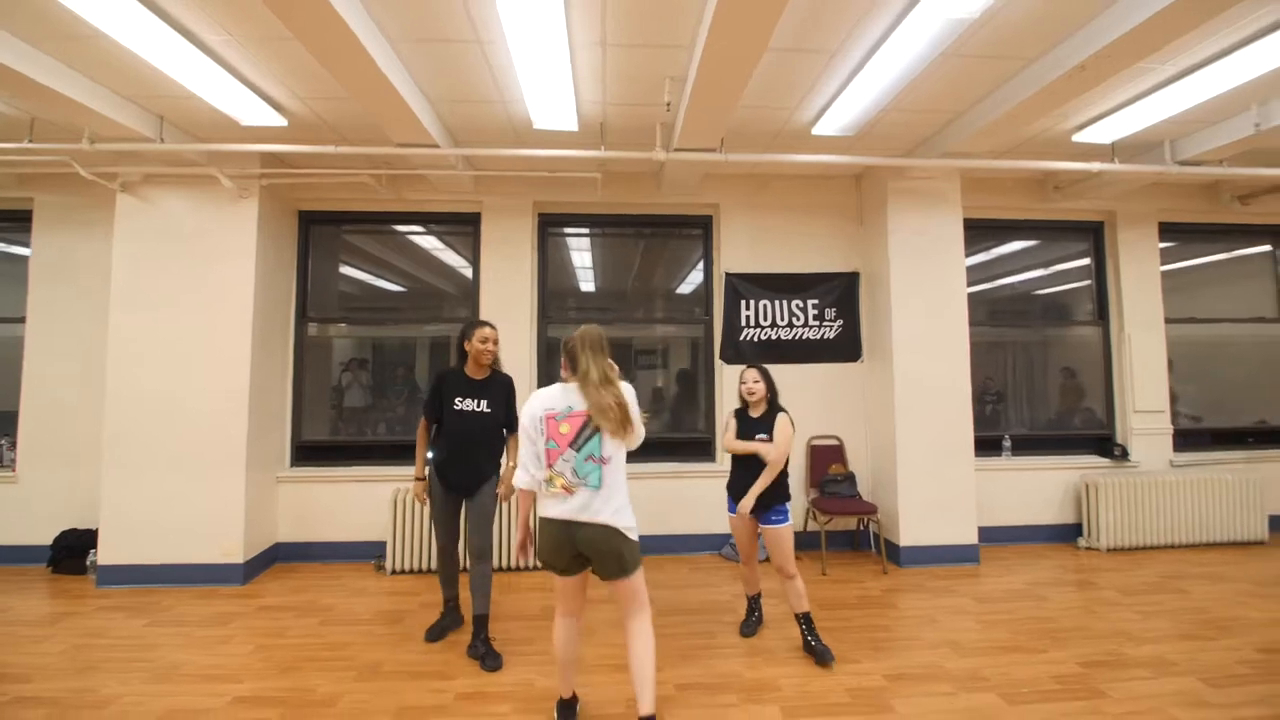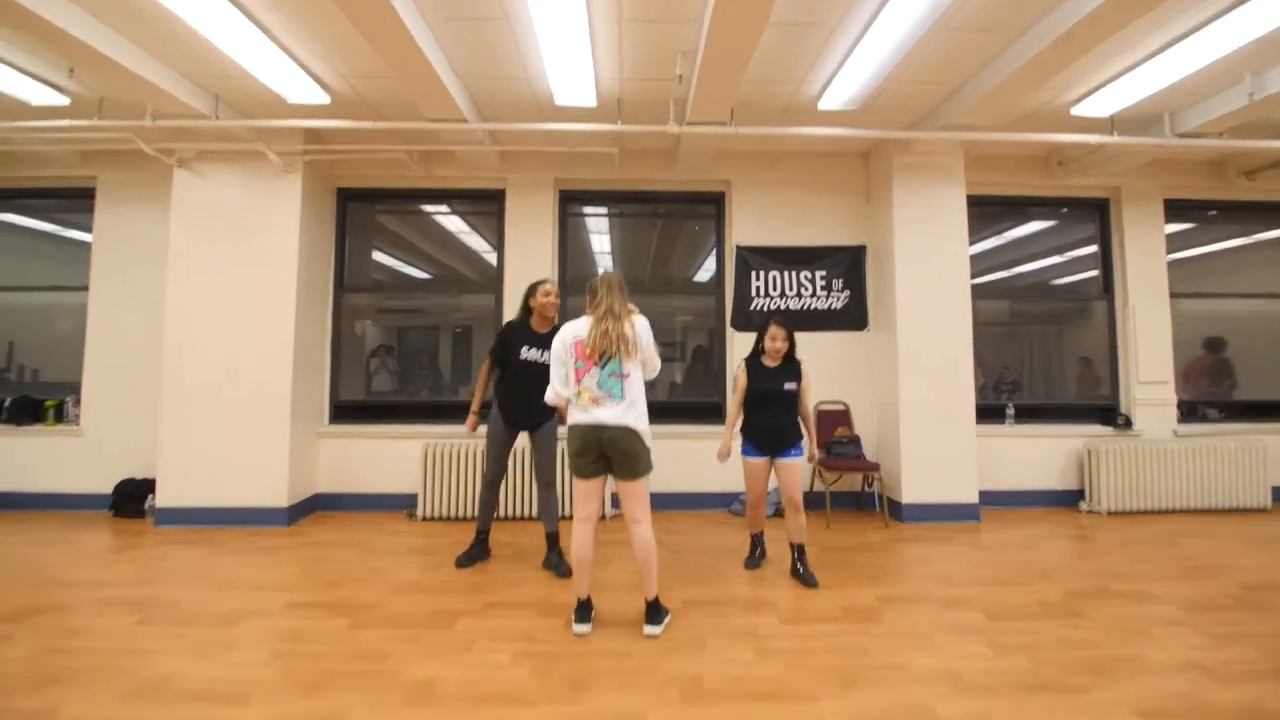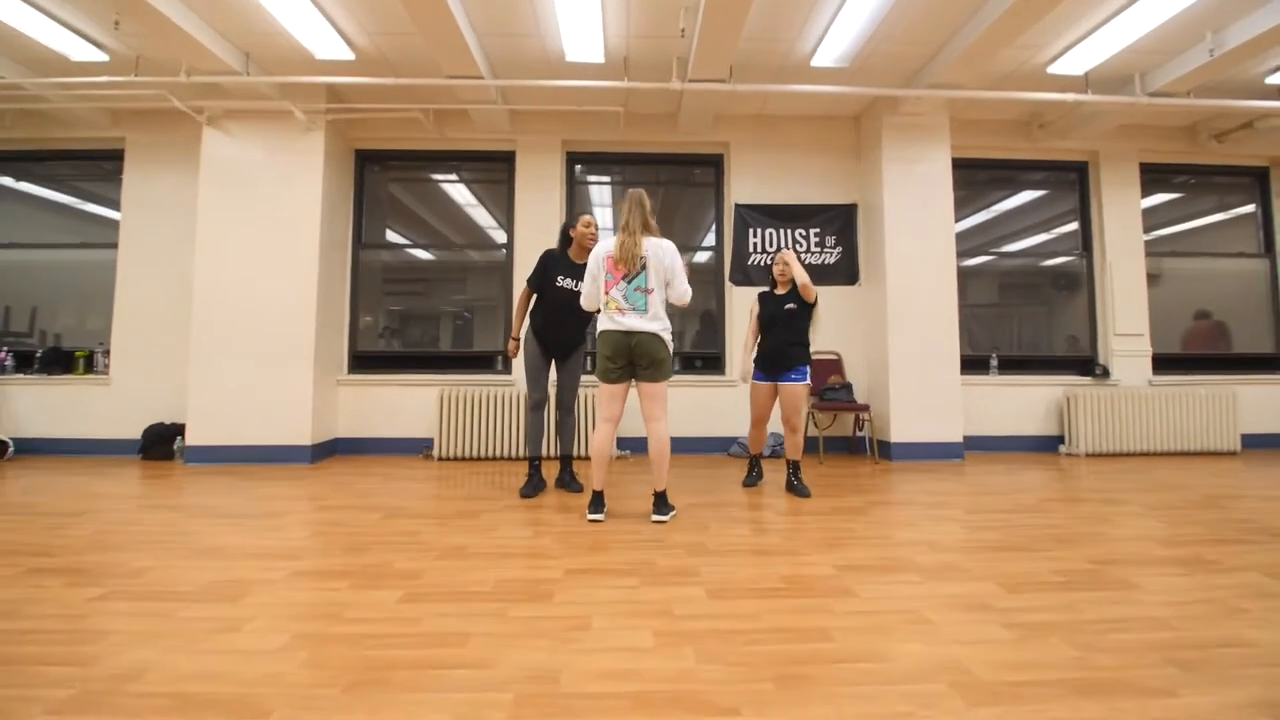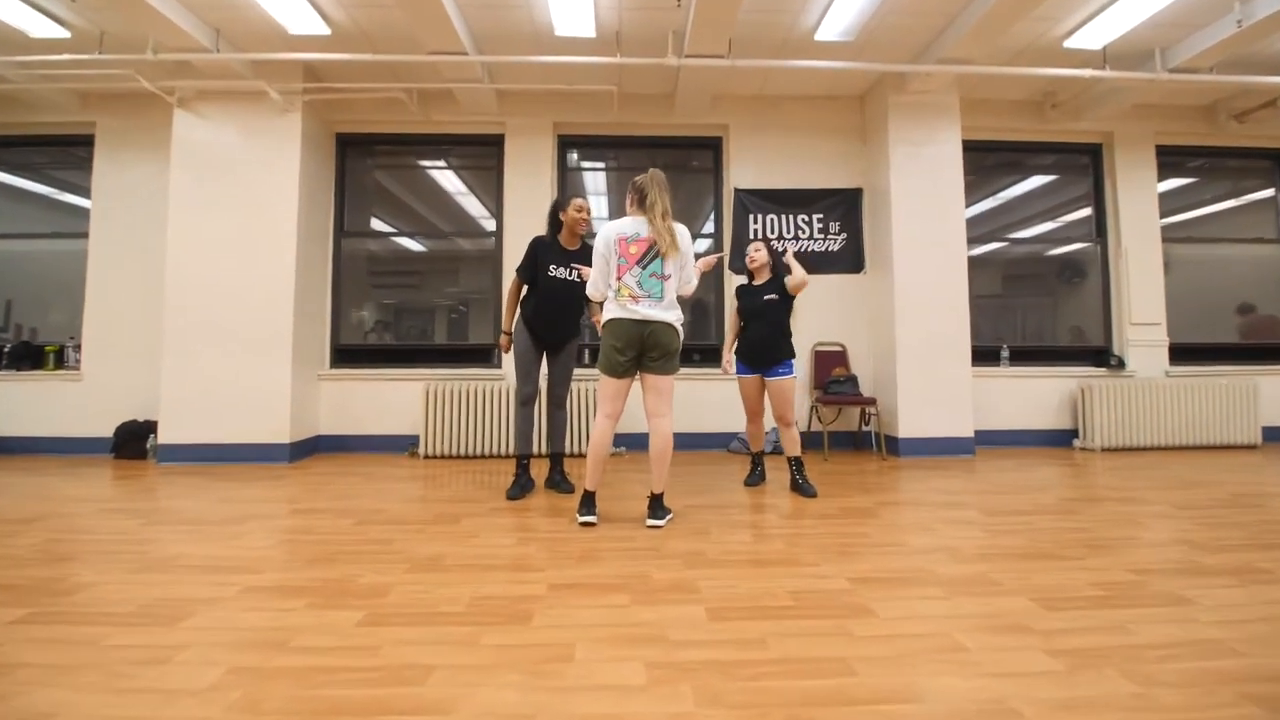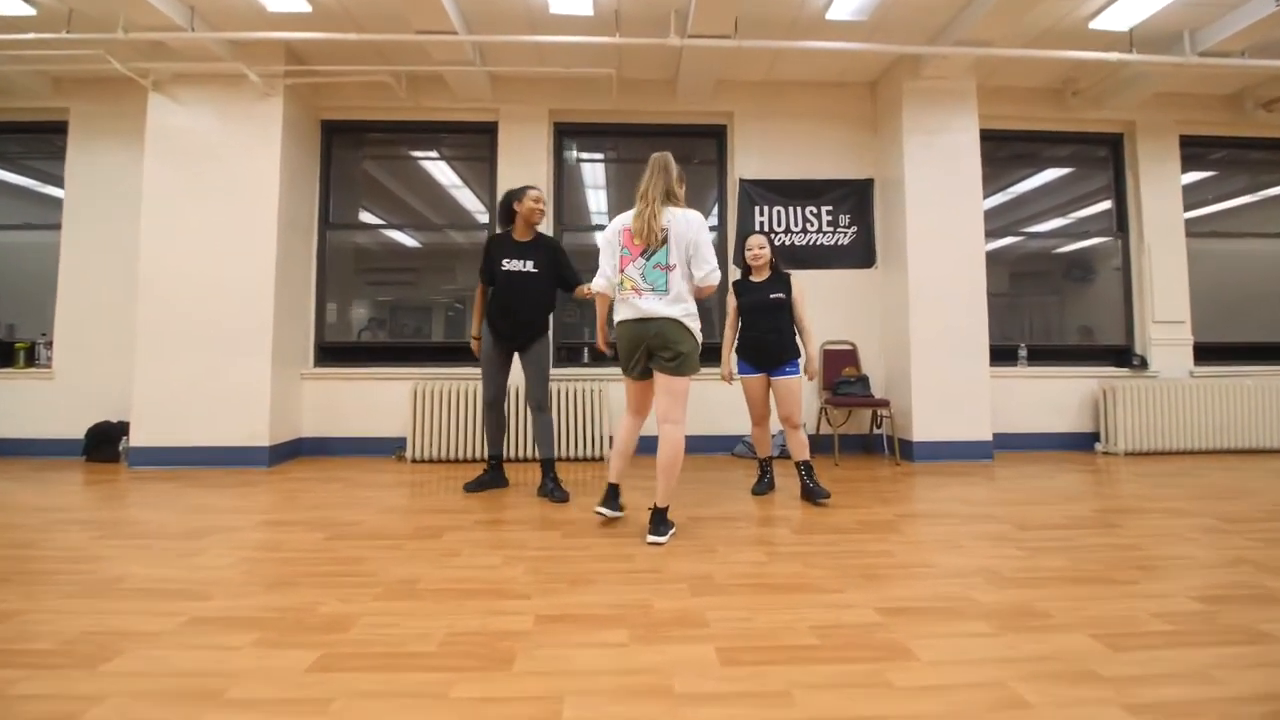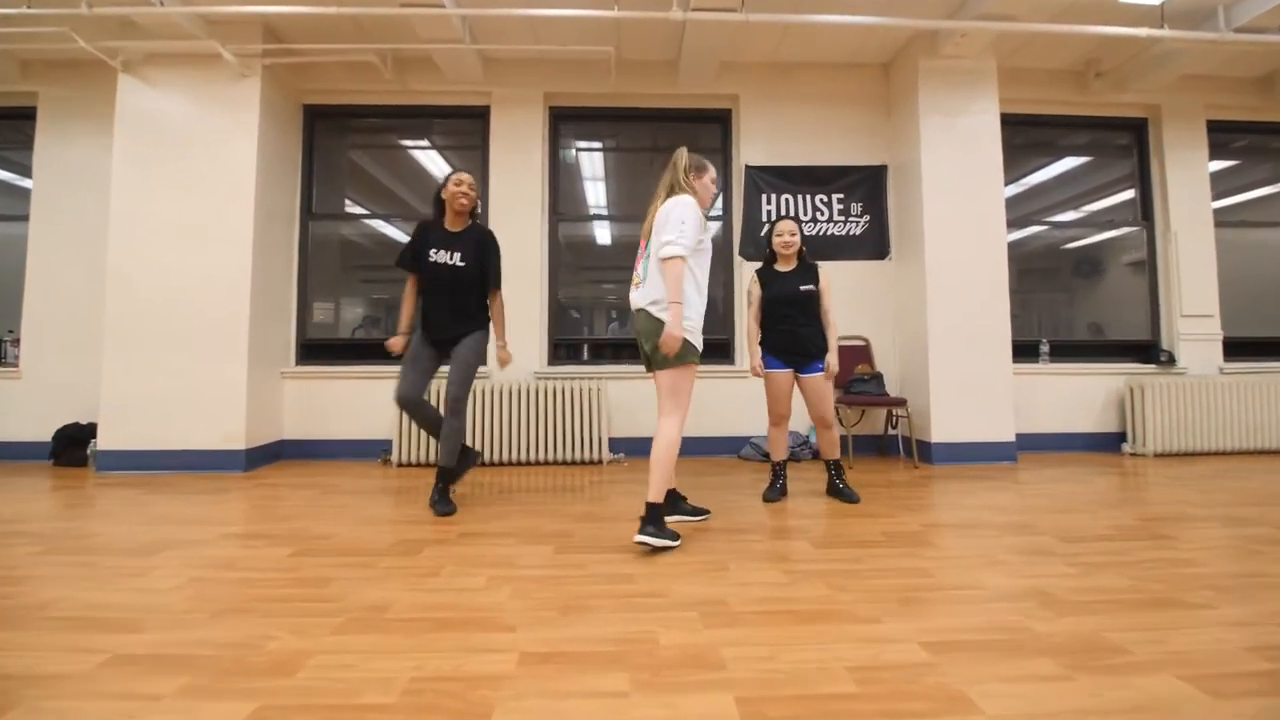
dt=0.7s
person 1, frame 1
left shoulder: (539, 401)
right shoulder: (621, 396)
left elbow: (527, 476)
right elbow: (633, 439)
left wrist: (523, 528)
left hip: (556, 524)
right hip: (608, 522)
left knee: (568, 613)
right knee: (637, 614)
person 1, frame 2
left shoulder: (568, 332)
right shoulder: (637, 326)
left elbow: (557, 394)
right elbow: (652, 370)
left hip: (584, 431)
right hip: (627, 430)
left knee: (585, 519)
right knee: (639, 519)
left ankle: (582, 609)
right ankle: (653, 609)
person 1, frame 3
left shoulder: (602, 250)
right shoulder: (665, 248)
left elbow: (588, 302)
right elbow: (681, 298)
right wrist: (682, 274)
left hip: (612, 338)
right hip: (651, 339)
left knee: (606, 419)
right knee: (656, 420)
left ankle: (597, 500)
right ankle: (660, 501)
person 1, frame 4
left shoulder: (610, 231)
right shoulder: (678, 233)
left elbow: (596, 291)
right elbow: (685, 288)
left wrist: (590, 276)
right wrist: (701, 267)
left hip: (620, 327)
right hip: (662, 328)
left knee: (606, 415)
right knee: (660, 415)
left ankle: (588, 502)
right ankle: (657, 505)
person 1, frame 5
left shoulder: (619, 224)
right shoulder: (691, 220)
left elbow: (603, 285)
right elbow: (709, 280)
left wrist: (601, 328)
right wrist: (690, 292)
left hip: (630, 326)
right hip: (675, 326)
left knee: (634, 413)
right knee: (671, 421)
left ankle: (611, 494)
right ankle: (660, 518)
person 1, frame 6
left shoulder: (665, 211)
right shoulder: (684, 205)
right elbow: (672, 255)
right wrist: (675, 313)
left hip: (655, 319)
right hip: (668, 320)
left knee: (672, 414)
right knee: (672, 415)
left ankle: (668, 497)
person 2, frame 1
left shoulder: (503, 384)
right shoulder: (445, 380)
left elbow: (512, 431)
right elbow: (425, 426)
left wrist: (511, 468)
right wrist: (419, 474)
left hip: (485, 478)
right hip: (444, 475)
left knee: (480, 552)
right knee: (445, 547)
left ankle: (480, 637)
right ankle: (451, 610)
person 2, frame 2
right shoulder: (513, 330)
right elbow: (489, 368)
right wrist: (475, 410)
left hip: (544, 416)
right hip: (505, 412)
left knee: (547, 480)
right knee: (492, 477)
left ankle: (554, 551)
right ankle: (481, 542)
person 2, frame 3
right shoulder: (551, 259)
right elbow: (527, 294)
right wrist: (514, 335)
left hip: (573, 345)
right hip: (539, 339)
left knee: (566, 405)
right knee: (537, 401)
left ankle: (566, 471)
right ankle: (535, 472)
person 2, frame 4
left shoulder: (590, 255)
right shoulder: (540, 246)
left elbow: (594, 299)
right elbow: (517, 285)
left wrist: (600, 319)
right wrist: (506, 329)
left hip: (566, 337)
right hip: (529, 330)
left knee: (558, 400)
right knee: (526, 396)
left ankle: (556, 470)
right ankle: (522, 473)
person 2, frame 5
left shoulder: (550, 247)
right shoulder: (496, 243)
left elbow: (575, 287)
right elbow: (483, 288)
left wrist: (591, 290)
right wrist: (476, 333)
left hip: (535, 335)
right hip: (497, 332)
left knee: (539, 402)
right knee: (492, 400)
left ankle: (549, 477)
right ankle: (495, 469)
person 2, frame 6
left shoulder: (482, 238)
right shoulder: (425, 231)
left elbow: (494, 294)
right elbow: (412, 284)
left wrist: (501, 342)
right wrist: (402, 332)
left hip: (470, 332)
right hip: (428, 330)
left knee: (454, 401)
right knee: (406, 397)
left ankle: (441, 487)
right ankle: (458, 452)
person 3, frame 1
left shoulder: (780, 418)
right shoulder: (736, 416)
left elbow: (776, 464)
right elbow: (728, 444)
left wrist: (752, 496)
right wrist: (758, 447)
left hip: (772, 501)
right hip: (738, 497)
left knee: (787, 569)
right knee: (746, 559)
left ankle: (809, 633)
right ankle: (754, 610)
person 3, frame 2
left shoulder: (797, 369)
right shoulder: (747, 367)
left elbow: (805, 408)
right elbow: (736, 404)
left wrist: (812, 441)
right wrist: (727, 439)
left hip: (790, 444)
right hip: (755, 443)
left knee: (794, 502)
right knee: (755, 501)
left ankle: (800, 561)
right ankle: (757, 546)
person 3, frame 3
left shoulder: (803, 295)
right shoulder: (762, 298)
left elbow: (805, 281)
right elbow: (752, 332)
left wrist: (793, 257)
right wrist: (746, 361)
left hip: (795, 367)
right hip: (764, 367)
left knee: (793, 424)
right knee: (757, 421)
left ankle: (793, 476)
right ankle: (754, 467)
person 3, frame 4
left shoulder: (782, 283)
right shoulder: (741, 291)
left elbow: (802, 280)
right elbow: (734, 326)
left wrist: (789, 259)
right wrist: (726, 352)
left hip: (779, 360)
right hip: (747, 361)
left knee: (785, 418)
right knee: (753, 416)
left ankle: (797, 474)
right ankle: (757, 466)
person 3, frame 5
left shoulder: (786, 282)
right shoulder: (738, 287)
left elbow: (801, 321)
right elbow: (731, 326)
left wrist: (811, 355)
right wrist: (725, 360)
left hip: (785, 360)
right hip: (750, 361)
left knee: (792, 420)
right knee: (759, 419)
left ankle: (808, 480)
right ankle: (765, 473)
person 3, frame 6
left shoulder: (814, 272)
right shoulder: (761, 276)
left elbow: (826, 315)
right elbow: (754, 318)
left wrist: (833, 351)
right wrist: (754, 353)
left hip: (813, 354)
right hip: (777, 355)
left knee: (824, 419)
right knee: (778, 418)
left ankle: (836, 479)
right ankle: (778, 479)
